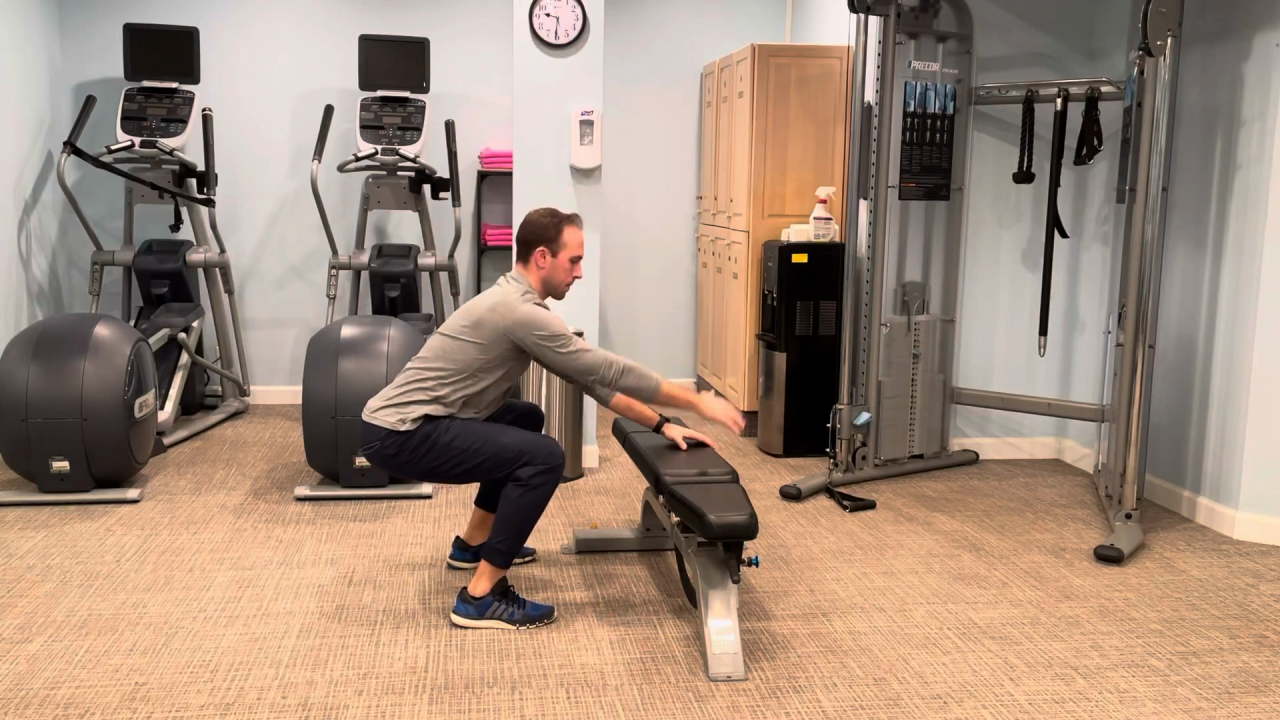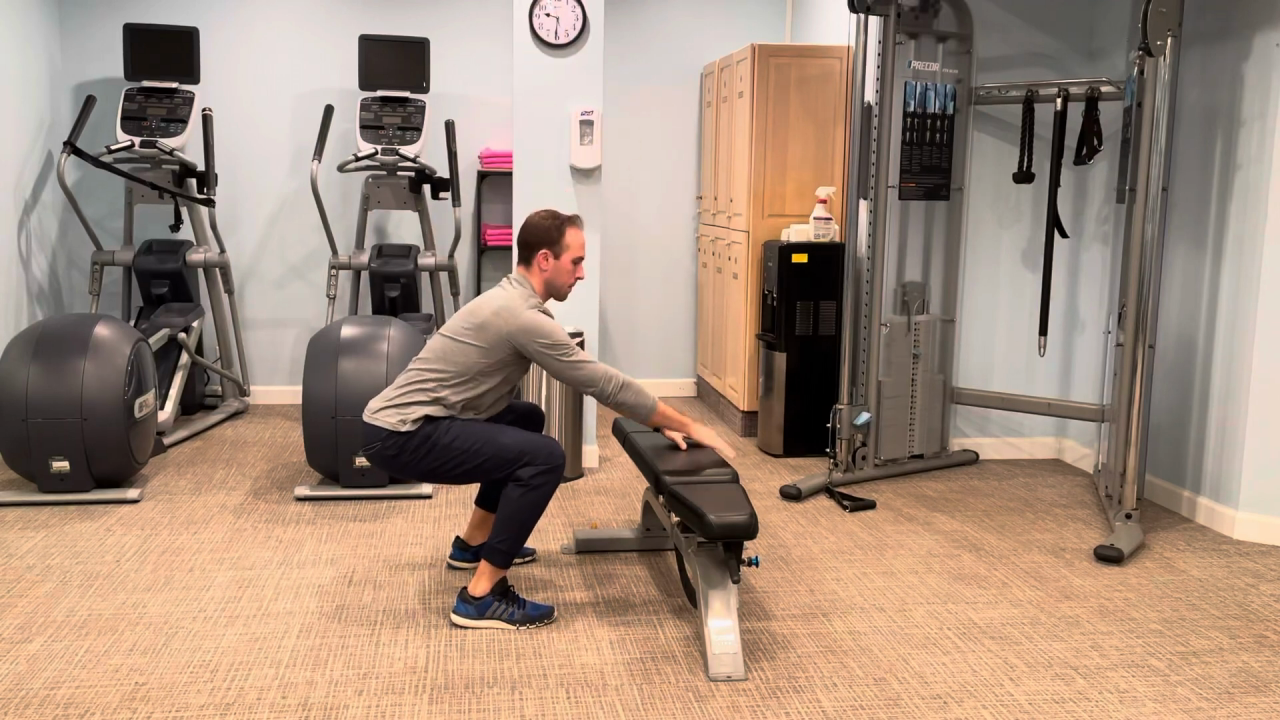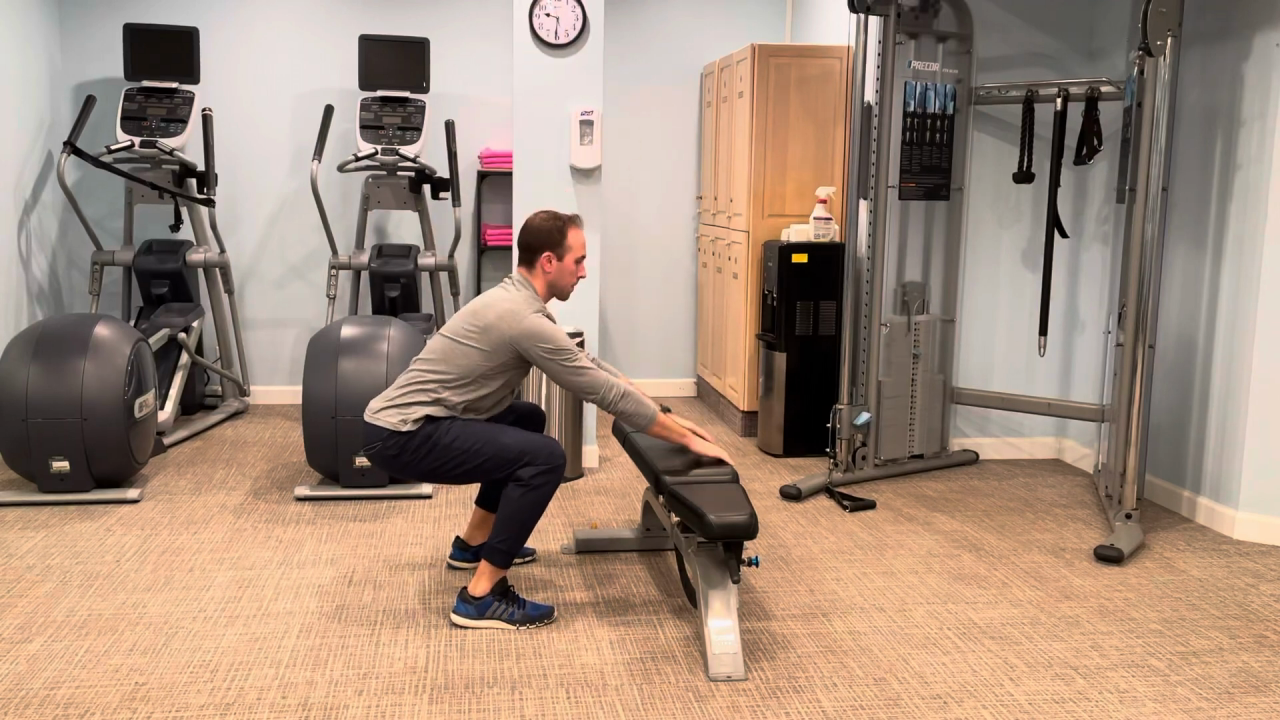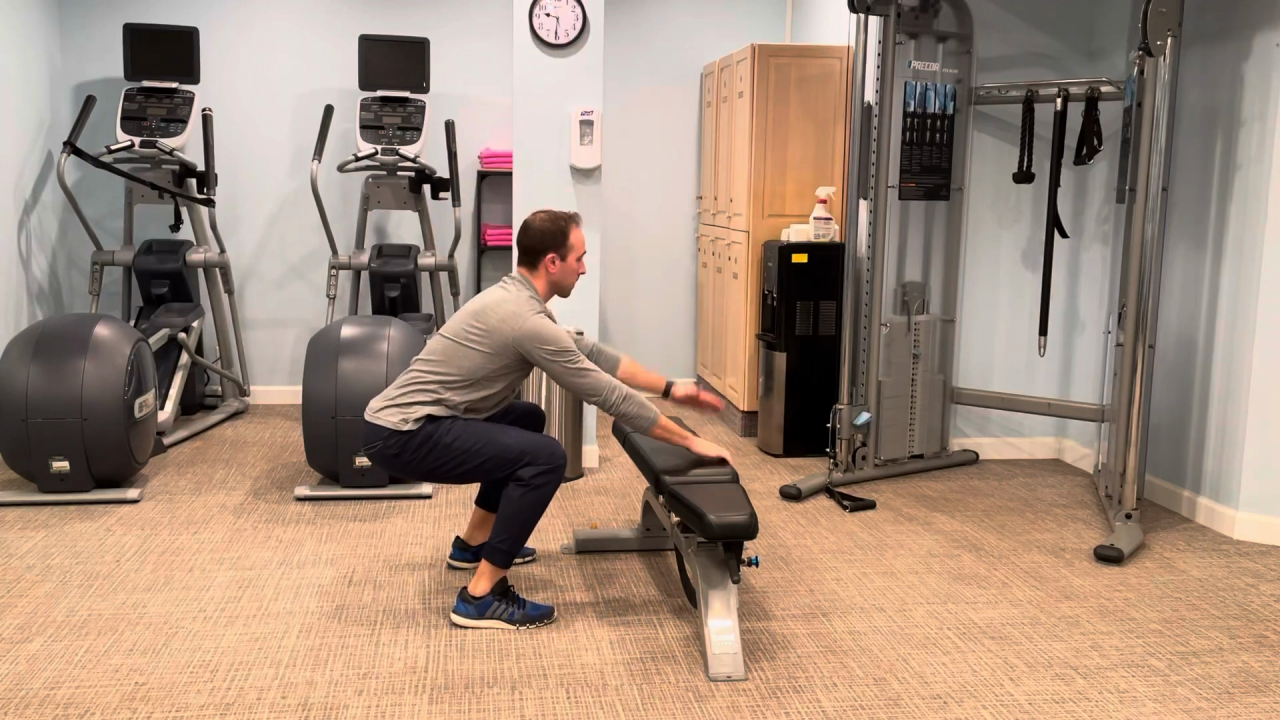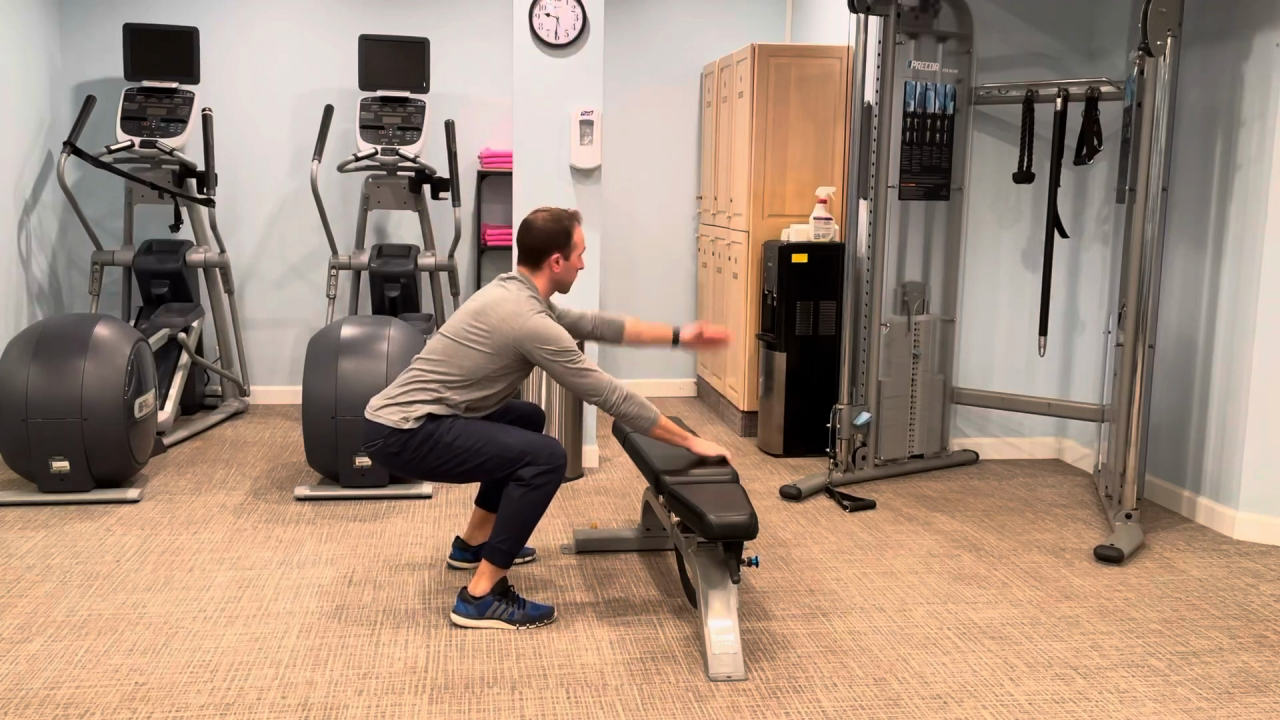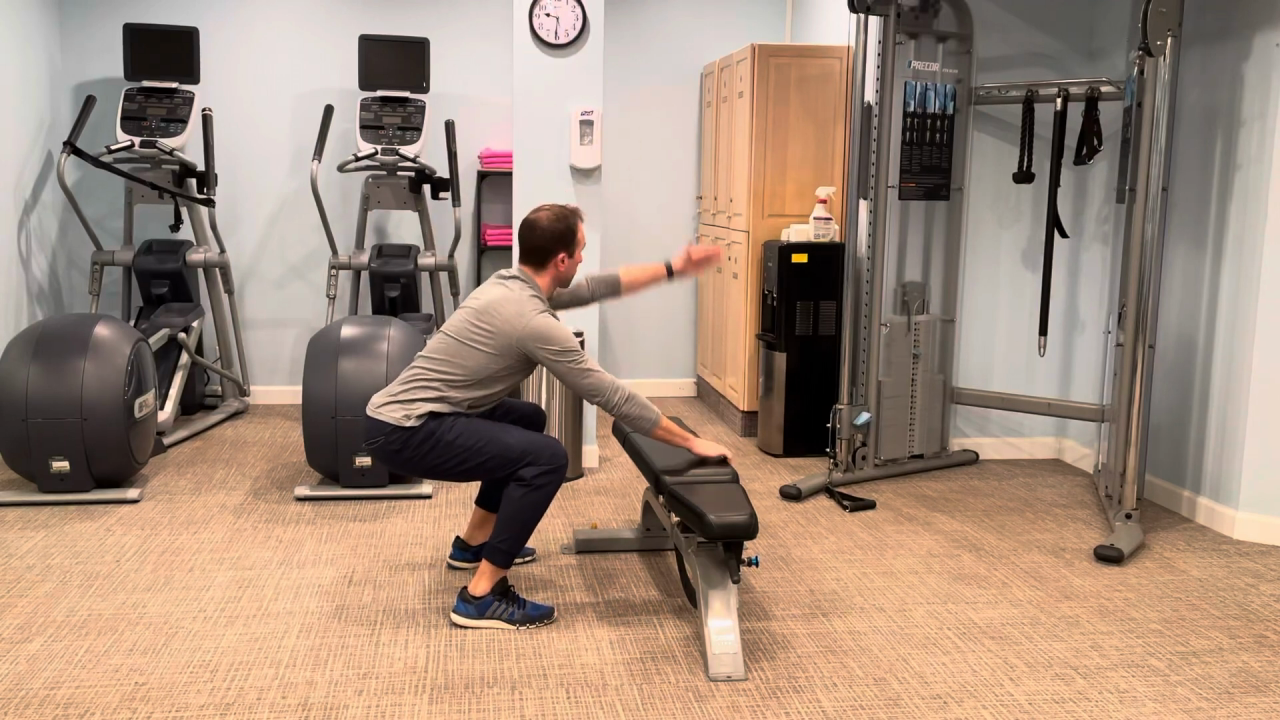
dt=0.1s
person 1, frame 1
left shoulder: (518, 303)
right shoulder: (520, 312)
left elbow: (594, 376)
right elbow: (609, 371)
left wrist: (661, 423)
right wrist: (696, 401)
left hip: (408, 421)
right hip: (398, 435)
left knee: (526, 420)
right knee: (541, 457)
left ankle: (473, 543)
right ankle: (481, 597)
person 1, frame 2
left shoulder: (517, 305)
right shoulder: (522, 316)
left elbow: (592, 378)
right elbow: (607, 384)
left wrist: (663, 424)
right wrist: (689, 424)
left hip: (409, 421)
right hip: (399, 435)
left knee: (526, 420)
right knee: (542, 457)
left ankle: (473, 542)
right ankle: (481, 596)
person 1, frame 3
left shoulder: (517, 301)
right shoulder: (524, 320)
left elbow: (592, 371)
right elbow: (607, 392)
left wrist: (668, 416)
right wrist: (687, 438)
left hip: (406, 421)
right hip: (399, 437)
left knee: (527, 420)
right knee: (543, 457)
left ankle: (474, 542)
right ankle: (481, 597)
person 1, frame 4
left shoulder: (516, 299)
right shoulder: (526, 321)
left elbow: (591, 354)
right elbow: (608, 395)
left wrist: (669, 388)
right wrist: (690, 441)
left hip: (407, 420)
right hip: (400, 435)
left knee: (526, 420)
right knee: (544, 457)
left ankle: (474, 542)
right ankle: (481, 597)
person 1, frame 5
left shoulder: (513, 291)
right shoulder: (528, 322)
left elbow: (591, 324)
right elbow: (610, 395)
left wrist: (676, 336)
right wrist: (690, 440)
left hip: (404, 418)
right hip: (401, 435)
left knee: (527, 420)
right knee: (544, 458)
left ankle: (474, 542)
right ankle: (481, 597)
person 1, frame 6
left shoulder: (512, 287)
right shoulder: (531, 321)
left elbow: (588, 289)
right elbow: (611, 395)
left wrist: (668, 269)
right wrist: (691, 442)
left hip: (405, 416)
right hip: (403, 432)
left knee: (527, 421)
right knee: (545, 457)
left ankle: (474, 542)
right ankle: (481, 597)
